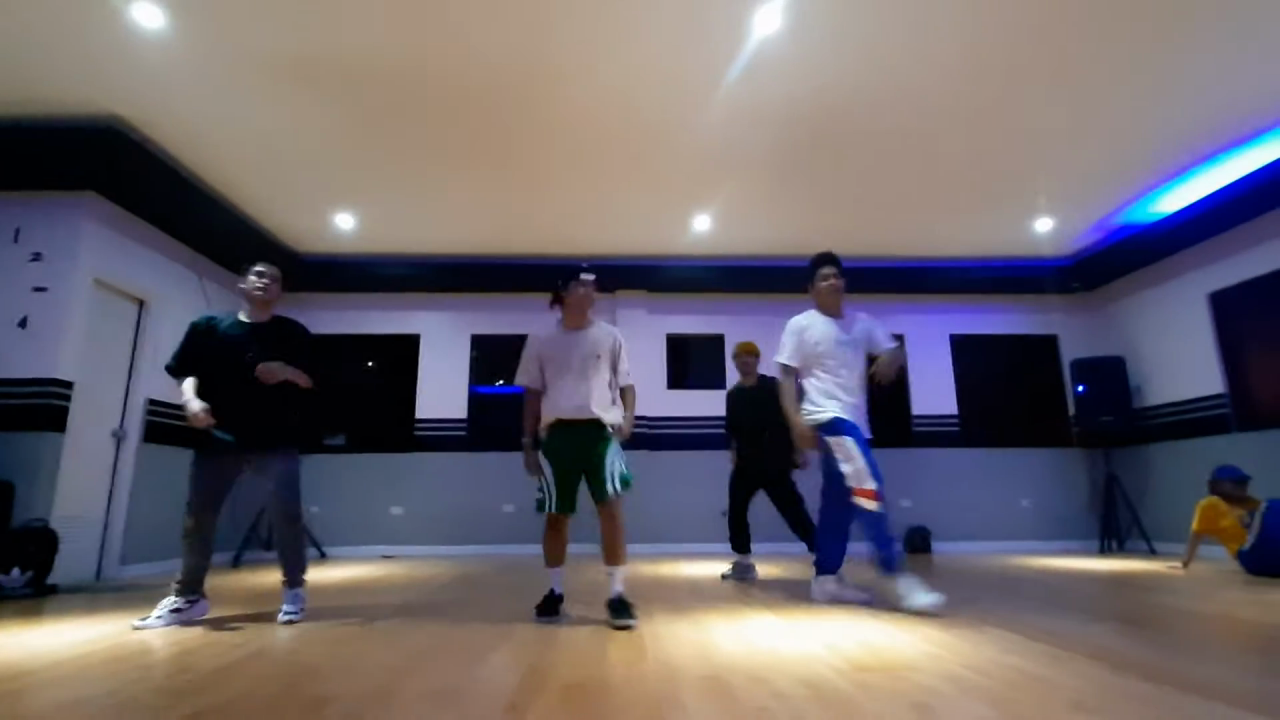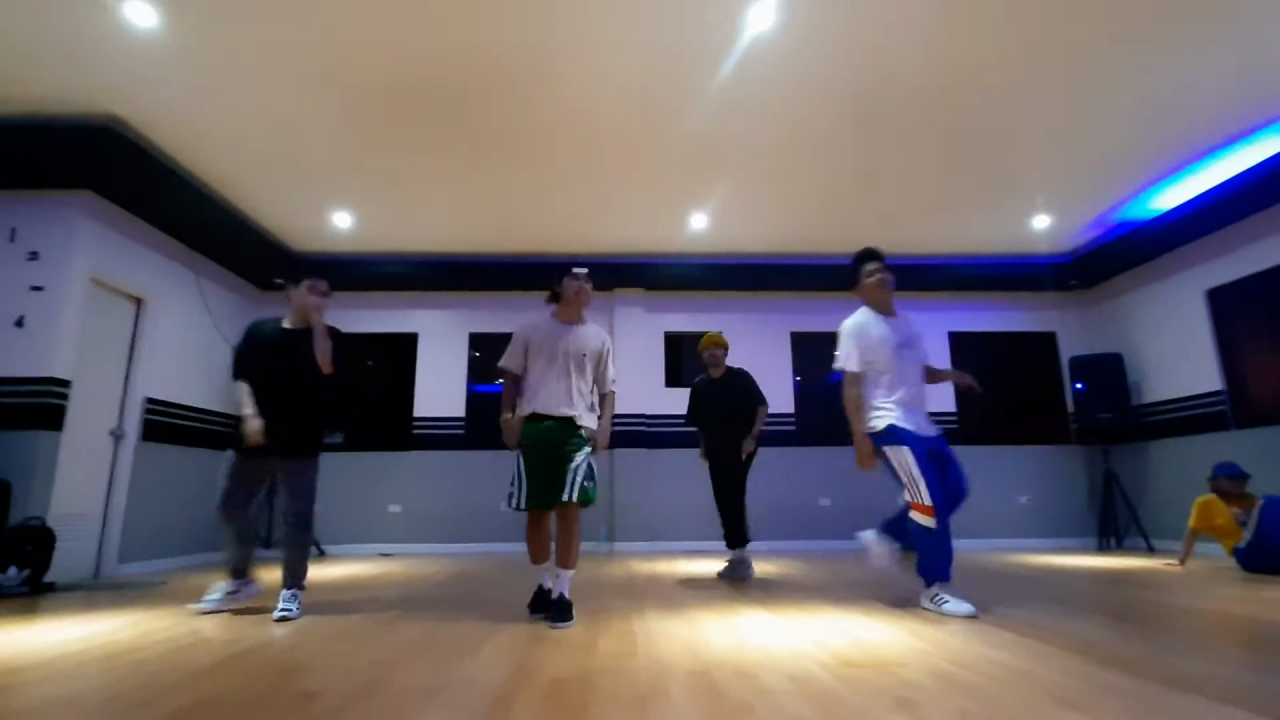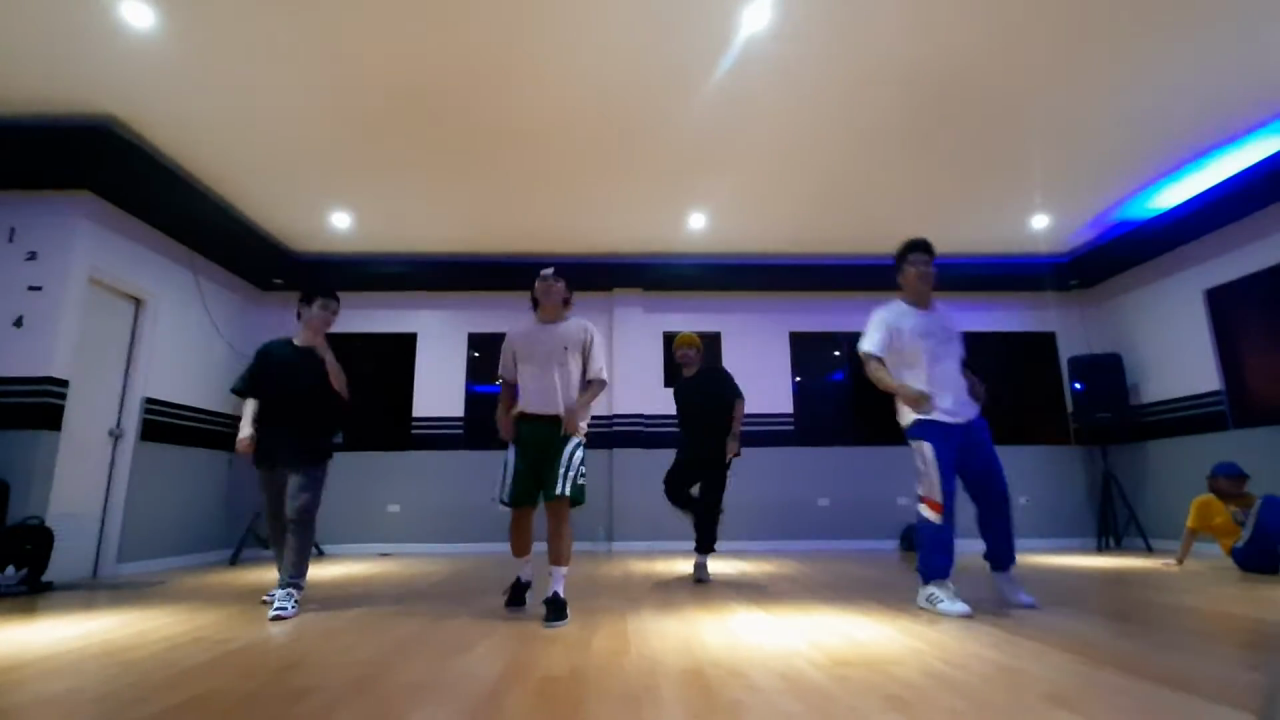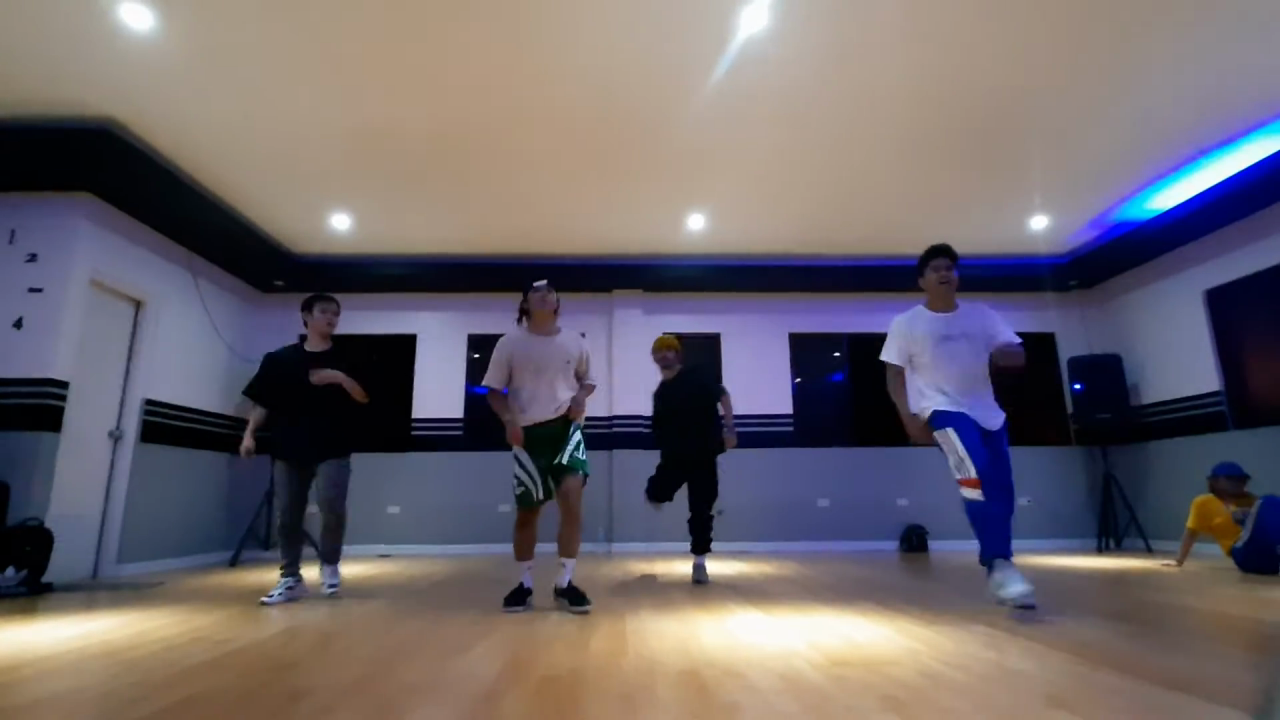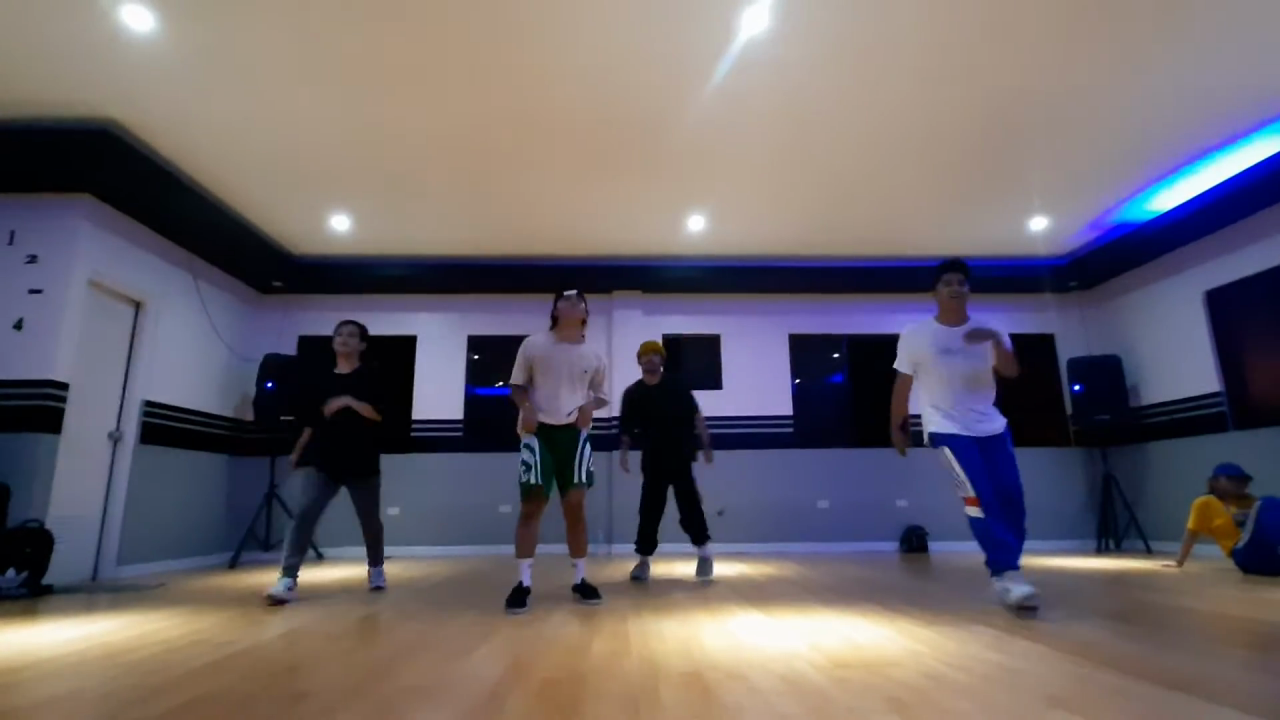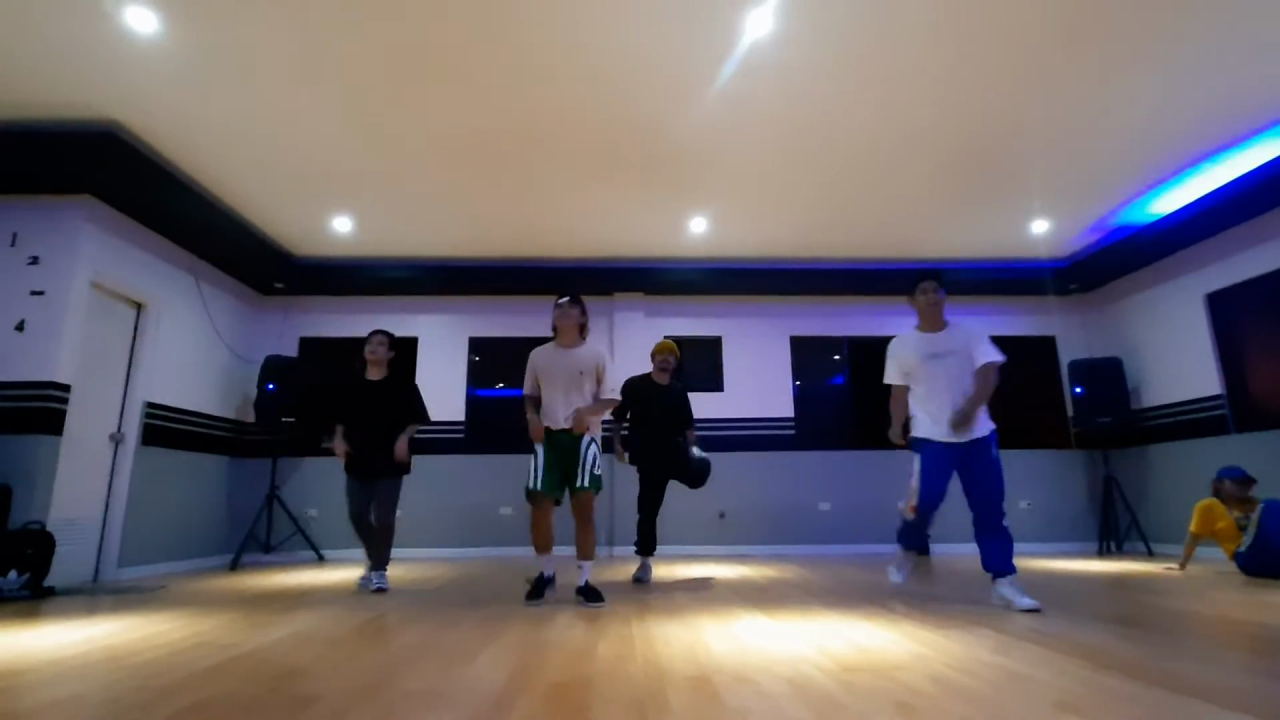
dt=0.3s
person 1, frame 1
left shoulder: (861, 322)
right shoulder: (800, 326)
left elbow: (894, 351)
right elbow: (787, 375)
left wrist: (889, 360)
right wrist: (796, 419)
left hip: (854, 420)
right hip: (830, 418)
left knee: (839, 503)
right knee: (868, 488)
left ankle: (826, 578)
right ankle: (897, 578)
person 1, frame 2
left shoulder: (905, 323)
right shoulder: (855, 327)
right elbow: (852, 386)
left wrist: (950, 375)
right wrist: (861, 439)
left hip: (922, 424)
right hip: (893, 427)
left knee: (952, 489)
right knee: (926, 501)
left ankle: (884, 538)
right ankle: (935, 587)
person 1, frame 3
left shoulder: (944, 316)
right shoulder: (887, 316)
right elbow: (872, 364)
left wrist: (972, 381)
right wrist: (902, 390)
left hip: (967, 416)
right hip: (927, 419)
left knee: (994, 492)
right knee: (937, 498)
left ankle: (1002, 574)
right ankle: (933, 585)
person 1, frame 4
left shoulder: (981, 316)
right shoulder: (907, 323)
left elbow: (1017, 355)
right elbow: (894, 376)
left wrist: (1007, 353)
right wrist: (909, 415)
left hip: (988, 415)
right hip: (943, 413)
left knee: (1001, 495)
right knee: (976, 478)
left ankle: (997, 570)
right ankle: (1002, 566)
person 1, frame 5
left shoulder: (984, 331)
right shoulder: (915, 335)
left elbow: (1010, 370)
right elbow: (903, 384)
left wrist: (996, 340)
right wrist: (896, 426)
left hip: (991, 426)
right hip: (946, 428)
left knee: (1010, 498)
right knee: (979, 496)
left ankle: (1003, 572)
right ankle: (1007, 575)
person 1, frame 6
left shoulder: (971, 335)
right shoulder: (901, 345)
left elbow: (989, 373)
right elbow: (900, 392)
left wrist: (972, 406)
right wrist: (896, 427)
left hip: (976, 434)
right hip: (930, 437)
left knee: (990, 506)
right knee: (926, 501)
left ankle: (1004, 582)
right ankle: (907, 552)
person 2, frame 1
left shoulder: (609, 336)
right shoulder: (540, 342)
left elbow: (625, 384)
right elbow: (532, 394)
left wrist: (628, 418)
right wrist: (528, 442)
left hip: (600, 430)
right hip: (558, 432)
left knee: (610, 508)
right knee: (556, 516)
left ankle: (617, 594)
right ankle: (554, 592)
person 2, frame 2
left shoulder: (598, 338)
right shoulder: (529, 331)
left elbow: (606, 388)
right elbow: (512, 375)
left wrist: (605, 424)
right wrist: (509, 415)
left hip: (577, 429)
right hip: (534, 427)
left knee: (568, 511)
right knee: (535, 512)
left ankle: (562, 595)
right ankle: (545, 586)
person 2, frame 3
left shoulder: (584, 331)
right shoulder: (516, 337)
left elbow: (598, 379)
left wrist: (578, 406)
right wrist: (503, 413)
left hip: (565, 427)
right hip: (525, 426)
left knee: (559, 508)
right knee: (520, 510)
left ankle: (556, 593)
right ankle: (523, 577)
person 2, frame 4
left shoulder: (575, 343)
right shoulder: (509, 344)
left elbow: (588, 380)
right elbow: (494, 389)
left wrist: (581, 397)
right wrist: (509, 420)
left hip: (566, 427)
right hip: (528, 432)
left knee: (571, 499)
right knee: (527, 510)
left ankle: (565, 582)
right ankle: (524, 584)
person 2, frame 5
left shoulder: (593, 356)
right shoulder: (533, 345)
left elbow: (601, 395)
right elbow: (517, 386)
left wrist: (590, 406)
right wrist: (526, 408)
left hip: (574, 433)
right hip: (539, 431)
left knee: (575, 506)
right knee: (532, 504)
left ankle: (579, 579)
right ankle: (524, 582)
person 2, frame 6
left shoulder: (596, 355)
right shoulder: (538, 356)
left elbow: (611, 399)
right elbow: (530, 396)
left wrist: (587, 412)
right wrist: (532, 417)
left hip: (583, 437)
right hip: (548, 437)
left knee: (583, 507)
right knee: (540, 508)
left ankle: (584, 582)
right ankle: (546, 573)
person 3, frame 1
left shoulder: (293, 334)
right shoulder: (209, 328)
left elbow: (309, 382)
right elbow: (186, 372)
left wrist: (286, 371)
right wrist: (191, 399)
left hip: (275, 438)
right hip: (218, 437)
left knee: (286, 508)
right knee: (198, 514)
left ankle: (293, 587)
right ankle: (188, 597)
person 3, frame 2
left shoulder: (327, 335)
right shoulder: (258, 331)
left elbow: (325, 368)
right elbow: (243, 378)
left wrist: (317, 318)
right wrist: (250, 415)
left hip: (300, 442)
right hip: (256, 437)
left knee: (297, 515)
right knee: (232, 505)
left ankle: (292, 590)
right ankle: (239, 580)
person 3, frame 3
left shoulder: (331, 356)
right shoulder: (271, 351)
left elbow: (342, 391)
right elbow: (251, 394)
left wrist: (324, 352)
right wrist: (246, 425)
left hip: (310, 451)
right hip: (270, 447)
left knee: (299, 514)
right knee: (275, 518)
left ankle: (290, 589)
right ankle: (285, 579)
person 3, frame 4
left shoulder: (344, 360)
right shoulder: (282, 358)
left elbow: (362, 398)
right elbow: (262, 399)
left wrist: (341, 378)
right wrist: (250, 432)
left hip: (333, 449)
right hip: (291, 449)
left knee: (332, 505)
right knee: (288, 513)
left ankle: (330, 566)
right ankle: (290, 579)
person 3, frame 5
left shoulder: (370, 378)
right shoulder: (321, 382)
left elbow: (378, 414)
left wrist: (349, 401)
right wrist: (299, 450)
left hip: (360, 463)
right hip: (321, 461)
left knee: (370, 520)
right knee: (304, 512)
left ankle: (376, 568)
right ankle: (287, 579)
person 3, frame 6
left shoulder: (403, 387)
right shoulder: (354, 388)
left elbow: (417, 420)
right elbow: (342, 420)
left wrist: (404, 439)
right wrist: (339, 439)
left hip: (390, 464)
right hip: (358, 463)
left knee: (383, 517)
right knee: (357, 516)
left ankle: (378, 570)
right ankle: (374, 564)
person 4, frame 1
left shoulder: (772, 386)
right shoulder: (733, 394)
left wrist: (798, 451)
right wrist: (734, 451)
left hip: (774, 461)
right hip: (746, 462)
left knee: (792, 510)
right knee: (736, 511)
right ankle: (744, 562)
person 4, frame 2
left shoulder: (740, 377)
right shoulder: (699, 386)
left elbow: (762, 407)
right elbow: (698, 421)
left wrist: (752, 436)
right wrist: (703, 446)
left hip: (738, 449)
right hip: (716, 452)
left knee: (732, 499)
right knee: (727, 502)
left ankle: (739, 555)
right ankle: (741, 559)
person 4, frame 3
left shoulder: (716, 375)
right shoulder: (680, 388)
left elbow: (738, 401)
left wrist: (734, 436)
right wrist: (684, 448)
left hip: (717, 450)
right hip: (692, 450)
left knee: (709, 504)
right knee: (673, 488)
left ankle: (701, 559)
person 4, frame 4
left shoulder: (697, 377)
right shoulder: (660, 392)
left elbow: (723, 396)
left wrist: (729, 429)
right wrist: (664, 452)
left hip: (703, 452)
right hip: (674, 454)
left knee: (701, 507)
right knee: (656, 490)
left ankle: (699, 561)
person 4, frame 5
left shoulder: (676, 387)
right shoulder: (633, 393)
left elbow: (696, 415)
right elbow: (627, 428)
left wrist: (706, 445)
right wrist: (624, 452)
left hip: (679, 457)
right hip: (653, 460)
left knee: (689, 504)
right knee: (650, 510)
left ankle: (703, 553)
right ankle: (643, 560)
person 4, frame 6
left shoulder: (679, 392)
right shoulder: (634, 386)
left elbow: (687, 426)
right elbow: (618, 417)
left wrist: (691, 449)
right wrist: (617, 444)
left hip: (674, 450)
right hip: (647, 456)
right knee: (648, 508)
right ankle: (645, 562)
